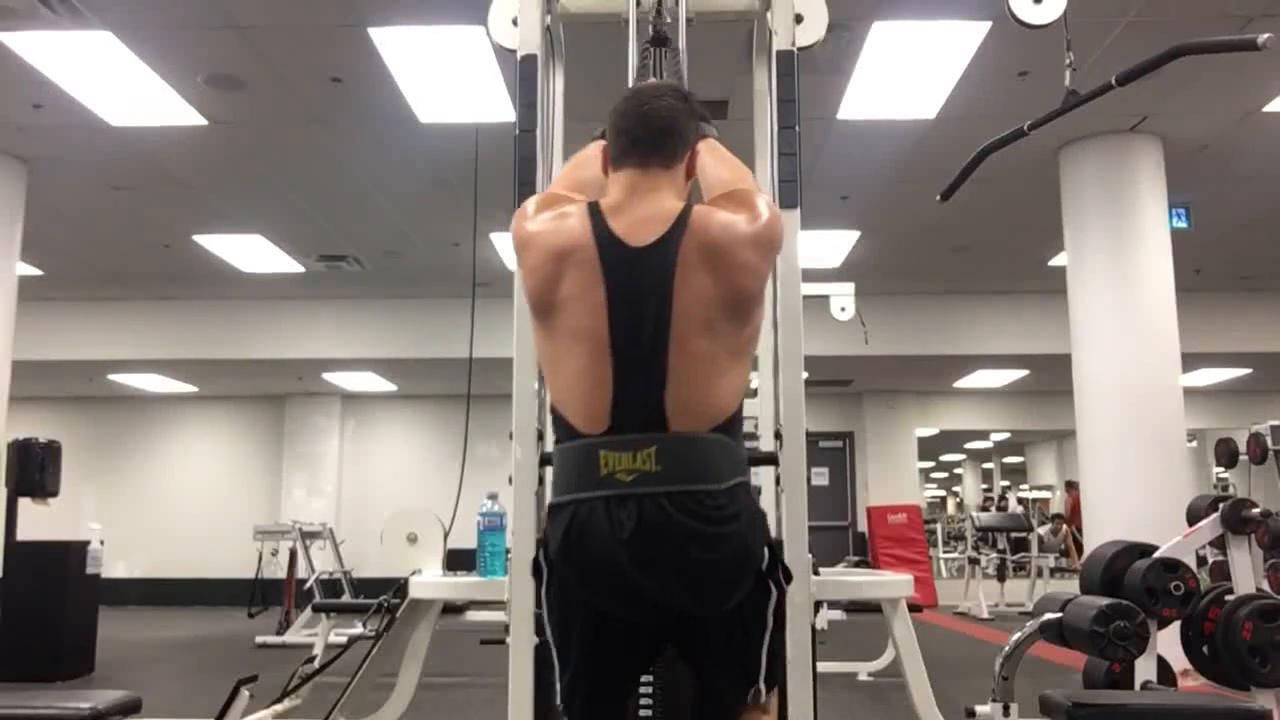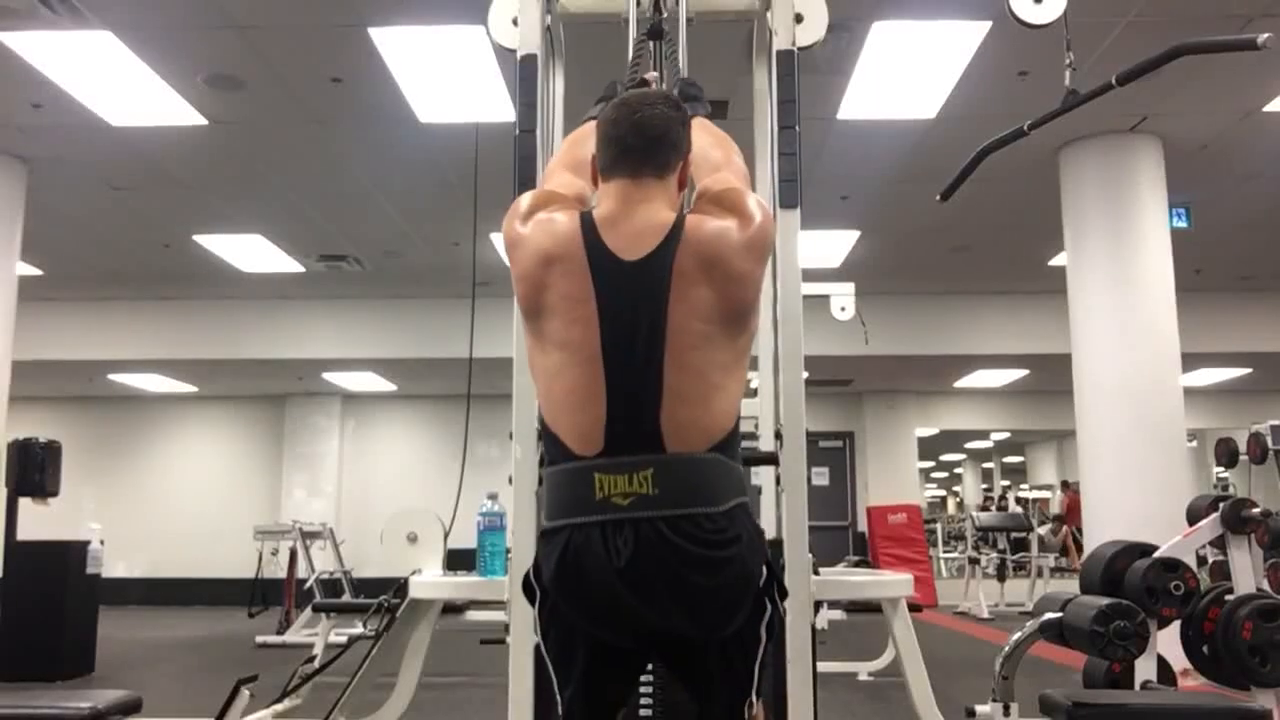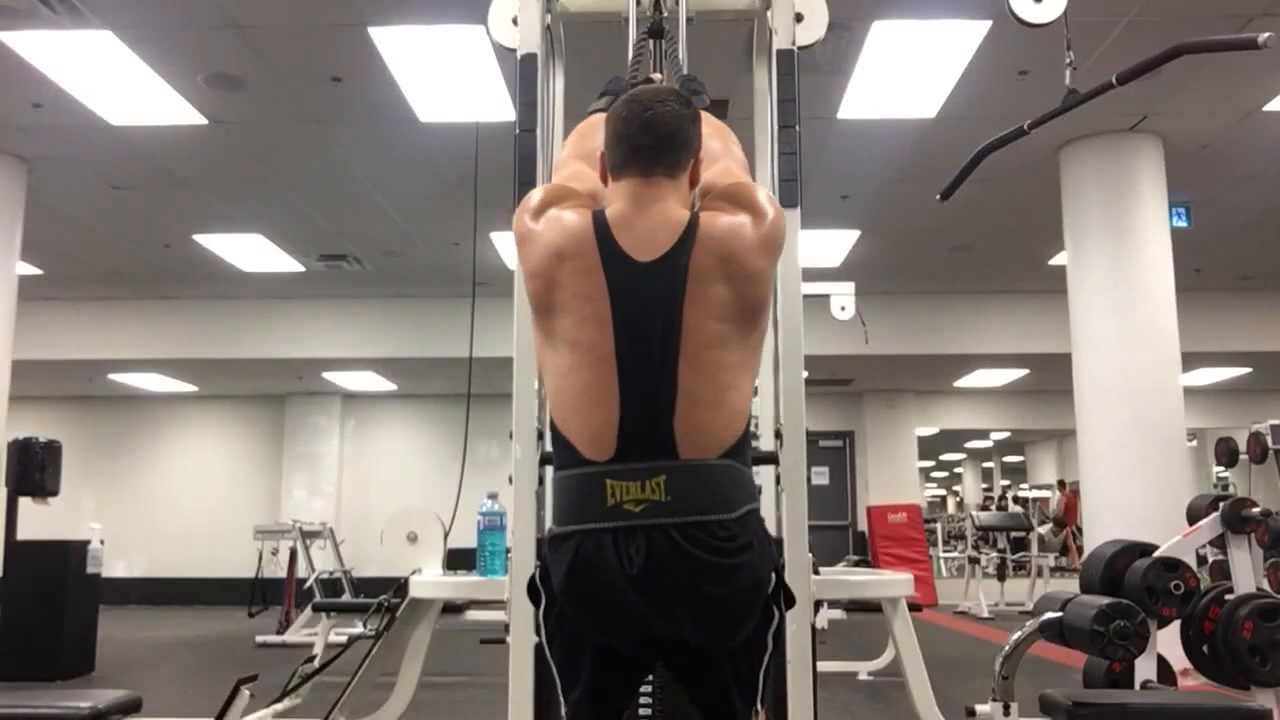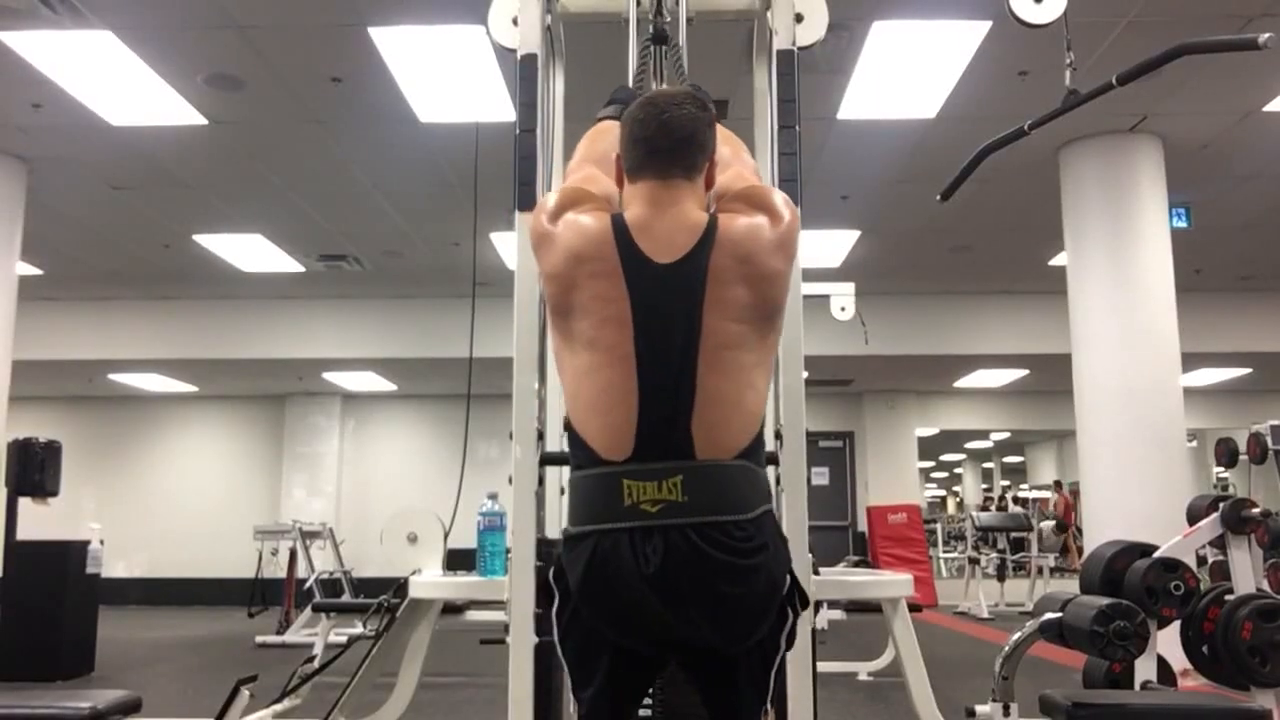
dt=0.2s
person 1, frame 1
left shoulder: (542, 230)
right shoulder: (745, 228)
right elbow: (732, 178)
left wrist: (608, 139)
right wrist: (705, 135)
left hip: (587, 525)
right hip: (709, 521)
person 1, frame 2
left shoulder: (536, 235)
right shoulder: (736, 236)
left elbow: (565, 168)
right elbow: (726, 166)
left wrist: (600, 114)
right wrist: (697, 111)
left hip: (582, 550)
right hip: (707, 545)
person 1, frame 3
left shoulder: (548, 232)
right shoulder: (747, 233)
left elbow: (574, 161)
right elbow: (726, 158)
left wrist: (604, 107)
right wrist: (695, 106)
left hip: (590, 555)
right hip: (718, 552)
person 1, frame 4
left shoulder: (565, 234)
right shoulder: (763, 234)
left elbow: (585, 165)
right elbow: (737, 162)
left wrist: (612, 114)
right wrist: (701, 115)
left hip: (606, 557)
right hip: (733, 554)
